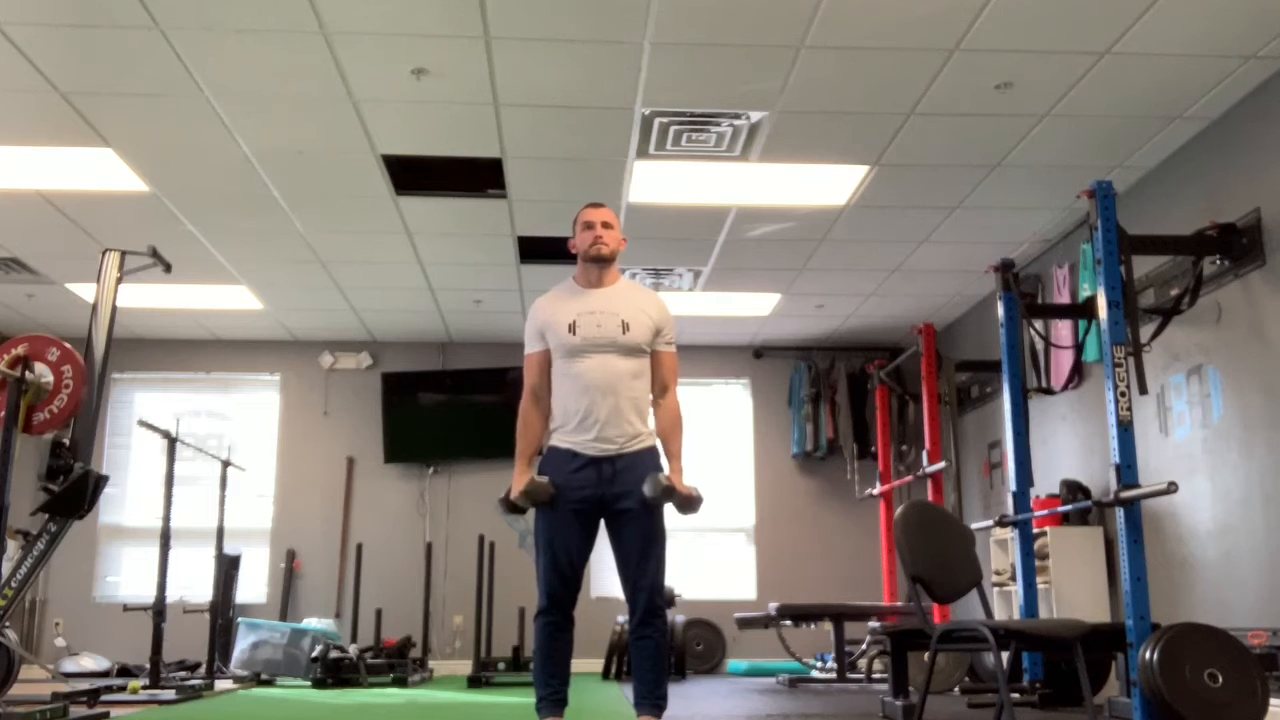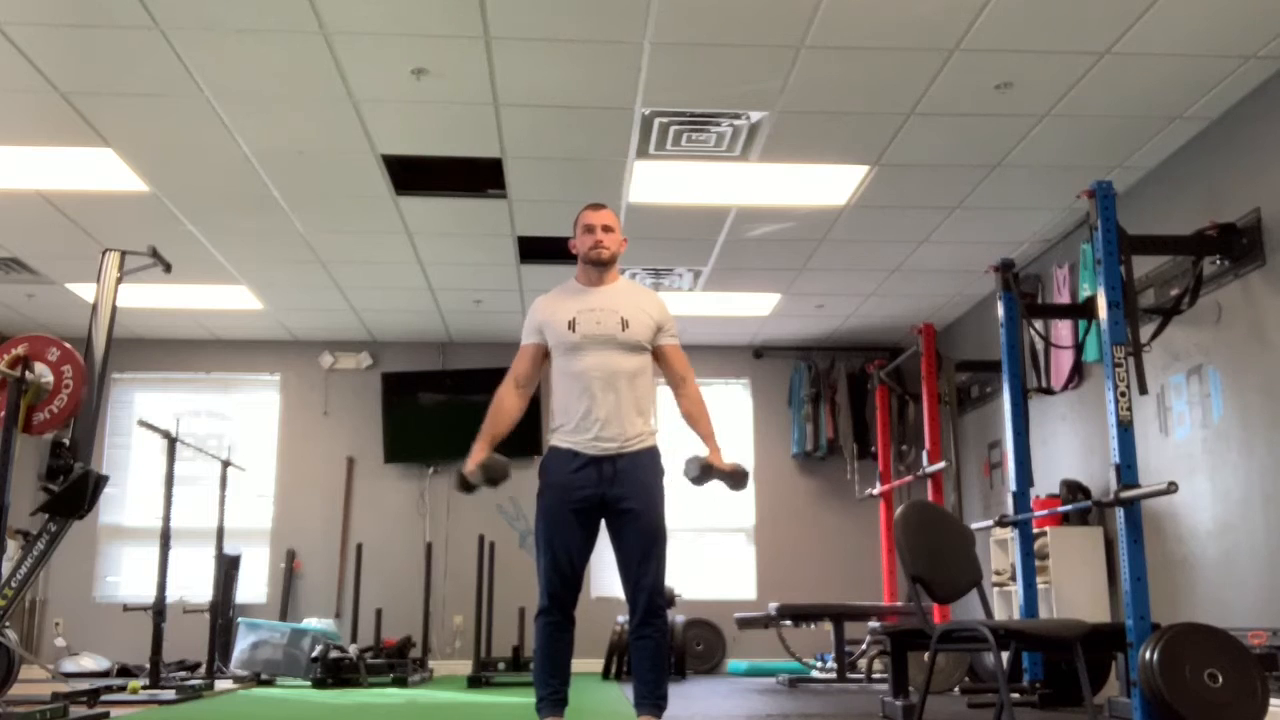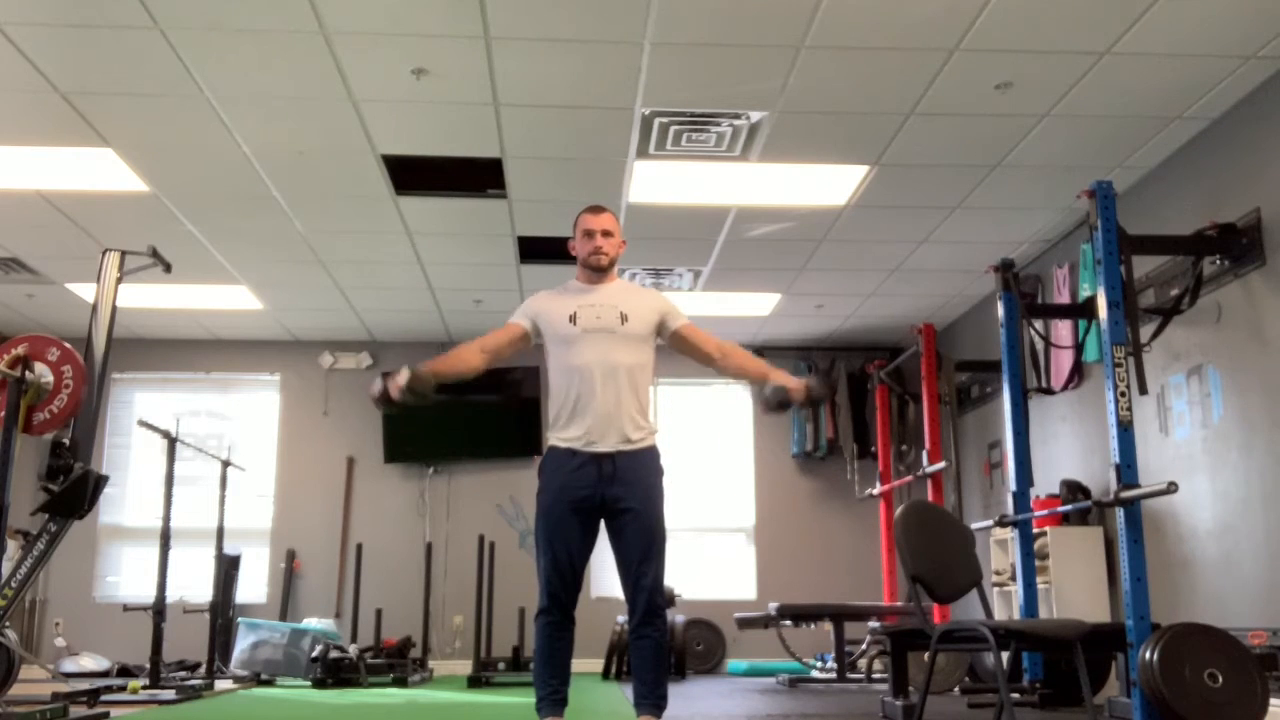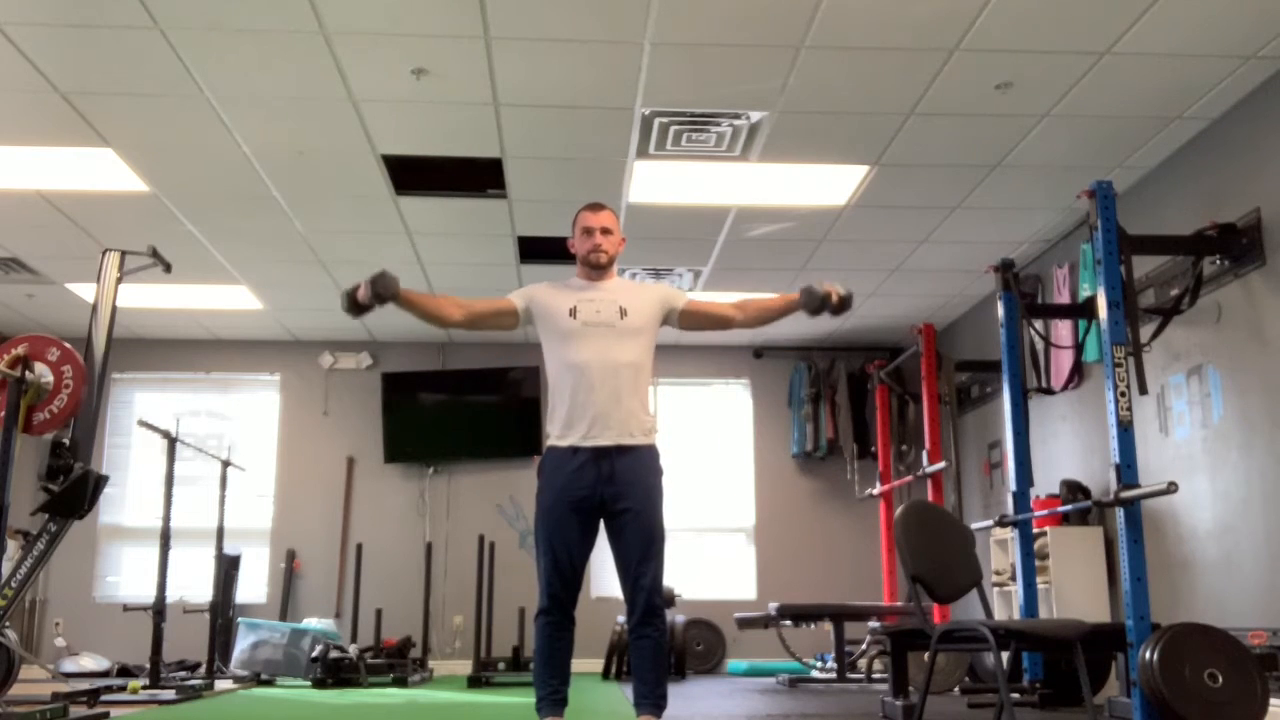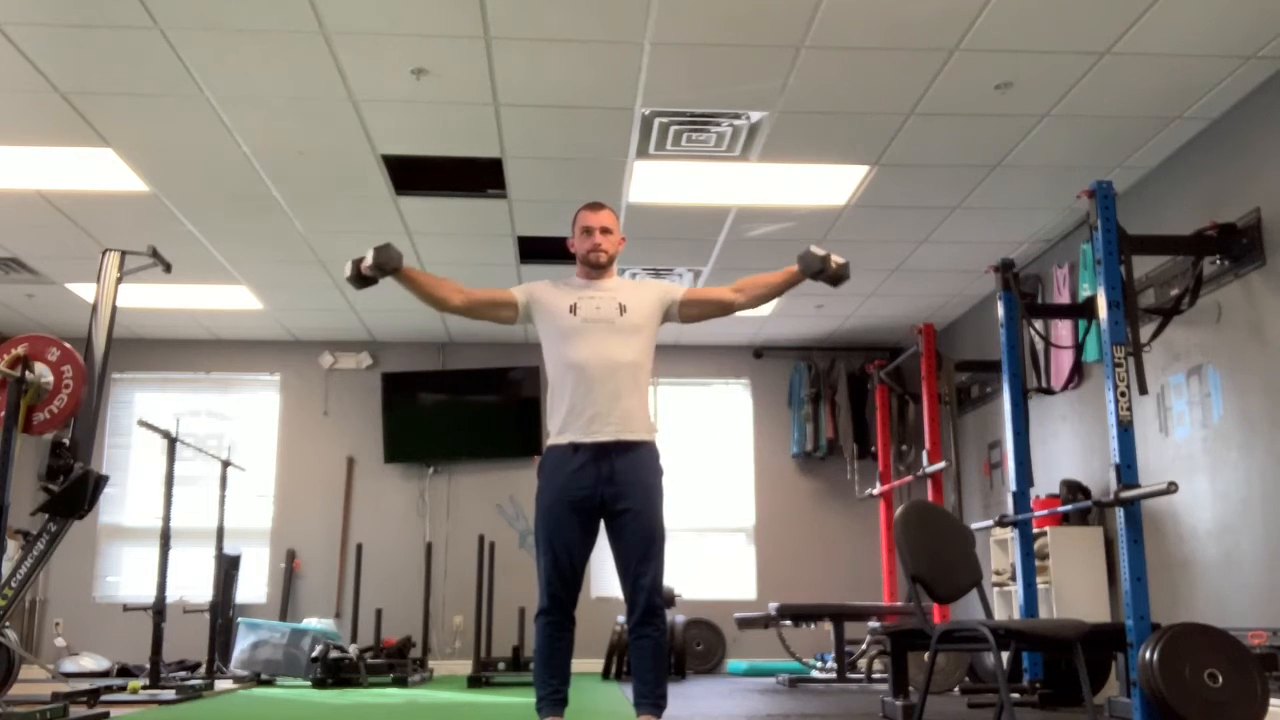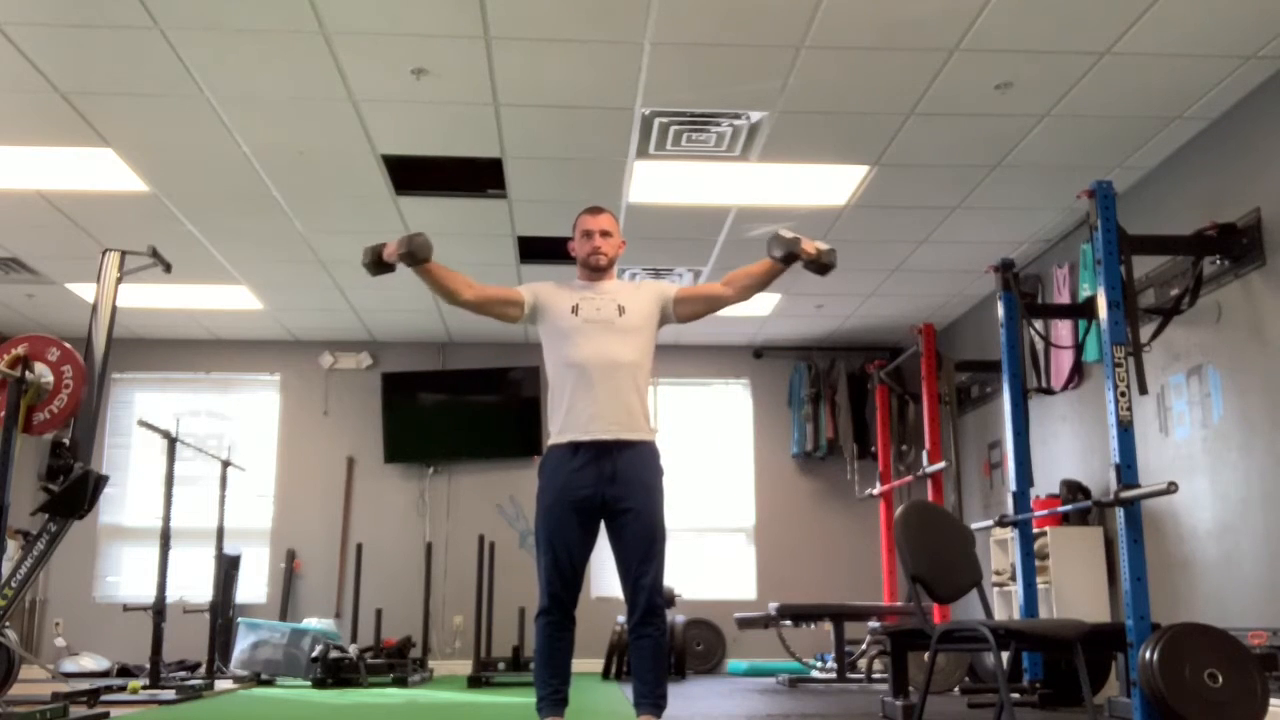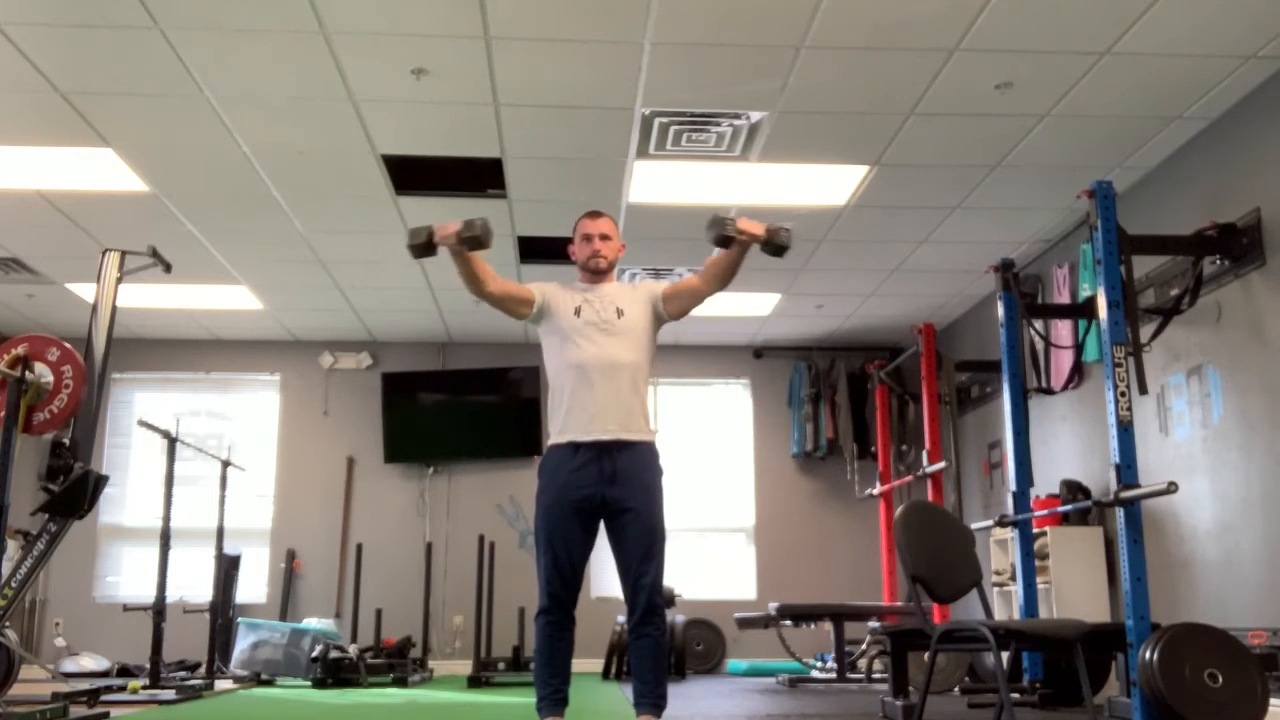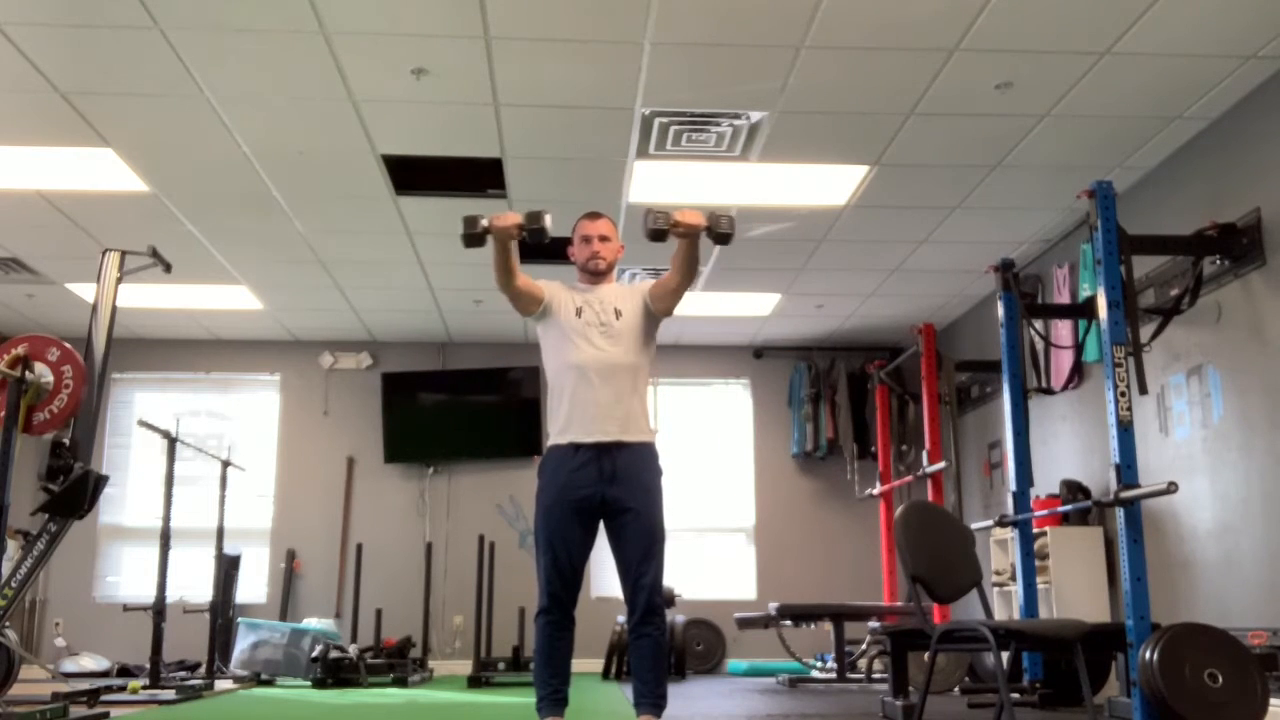
dt=0.2s
person 1, frame 1
left shoulder: (650, 306)
right shoulder: (546, 308)
left elbow: (665, 394)
right elbow: (533, 397)
left wrist: (676, 465)
right wrist: (520, 467)
left hip: (636, 464)
right hip: (567, 465)
left knee: (646, 599)
right knee: (555, 599)
person 1, frame 2
left shoulder: (650, 306)
right shoulder: (547, 307)
left elbow: (683, 382)
right elbow: (517, 385)
left wrist: (711, 445)
right wrist: (482, 445)
left hip: (636, 464)
right hip: (567, 465)
left knee: (647, 598)
right knee: (556, 598)
person 1, frame 3
left shoulder: (649, 303)
right shoulder: (545, 304)
left elbow: (715, 349)
right elbow: (483, 350)
left wrist: (773, 377)
right wrist: (420, 374)
left hip: (635, 463)
right hip: (567, 464)
left knee: (646, 597)
right knee: (556, 598)
person 1, frame 4
left shoulder: (651, 297)
right shoulder: (543, 298)
left elbow: (735, 312)
right elbow: (459, 312)
left wrist: (803, 298)
right wrist: (394, 293)
left hip: (634, 460)
right hip: (567, 462)
left knee: (646, 597)
right knee: (556, 598)
person 1, frame 5
left shoulder: (651, 295)
right shoulder: (544, 296)
left elbow: (736, 296)
right elbow: (458, 299)
left wrist: (797, 271)
right wrist: (397, 269)
left hip: (634, 459)
right hip: (567, 460)
left knee: (645, 597)
right knee: (556, 598)
person 1, frame 6
left shoulder: (649, 296)
right shoulder: (546, 297)
left elbow: (730, 290)
right elbow: (466, 293)
left wrist: (783, 258)
right wrist: (419, 263)
left hip: (634, 459)
right hip: (567, 460)
left knee: (646, 597)
right knee: (556, 599)
person 1, frame 7
left shoulder: (646, 297)
right shoulder: (549, 299)
left elbow: (707, 283)
right elbow: (488, 288)
left wrist: (738, 246)
right wrist: (458, 249)
left hip: (633, 458)
right hip: (567, 460)
left knee: (645, 597)
right knee: (556, 598)
person 1, frame 8
left shoulder: (642, 297)
right shoulder: (552, 299)
left elbow: (681, 279)
right elbow: (510, 283)
left wrist: (687, 238)
right wrist: (504, 240)
left hip: (633, 458)
right hip: (567, 460)
left knee: (646, 596)
right knee: (556, 597)
